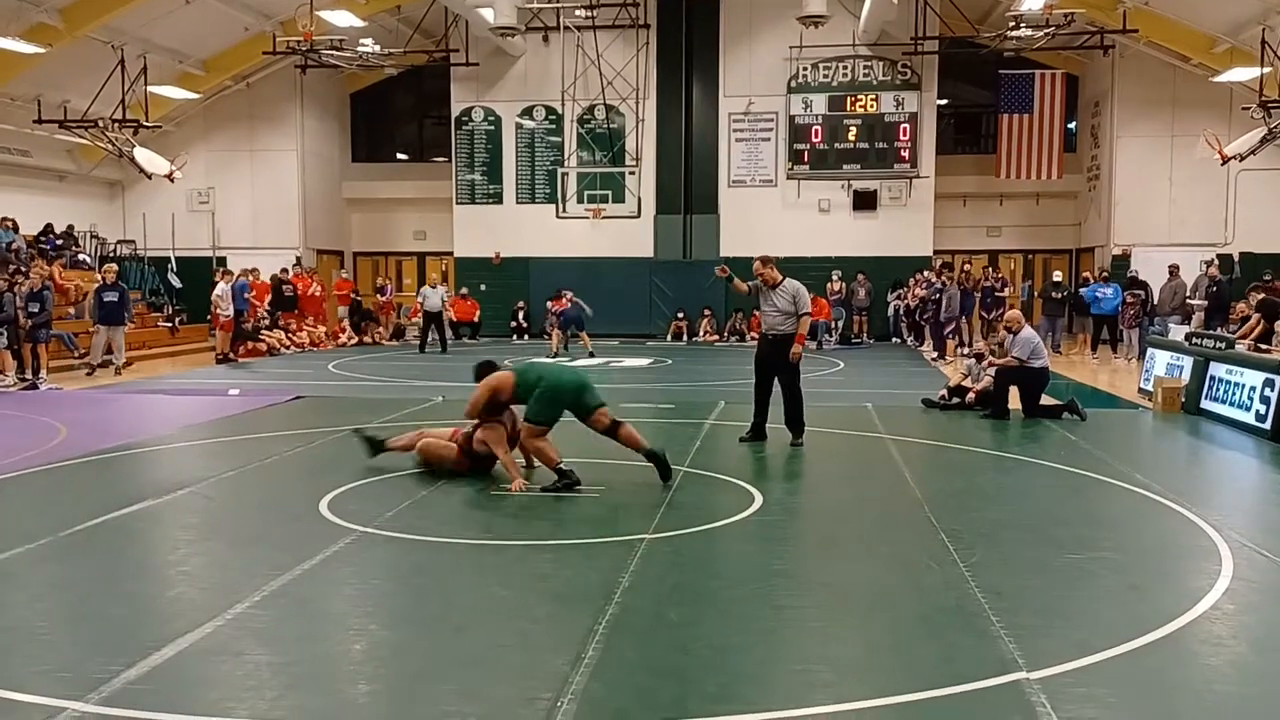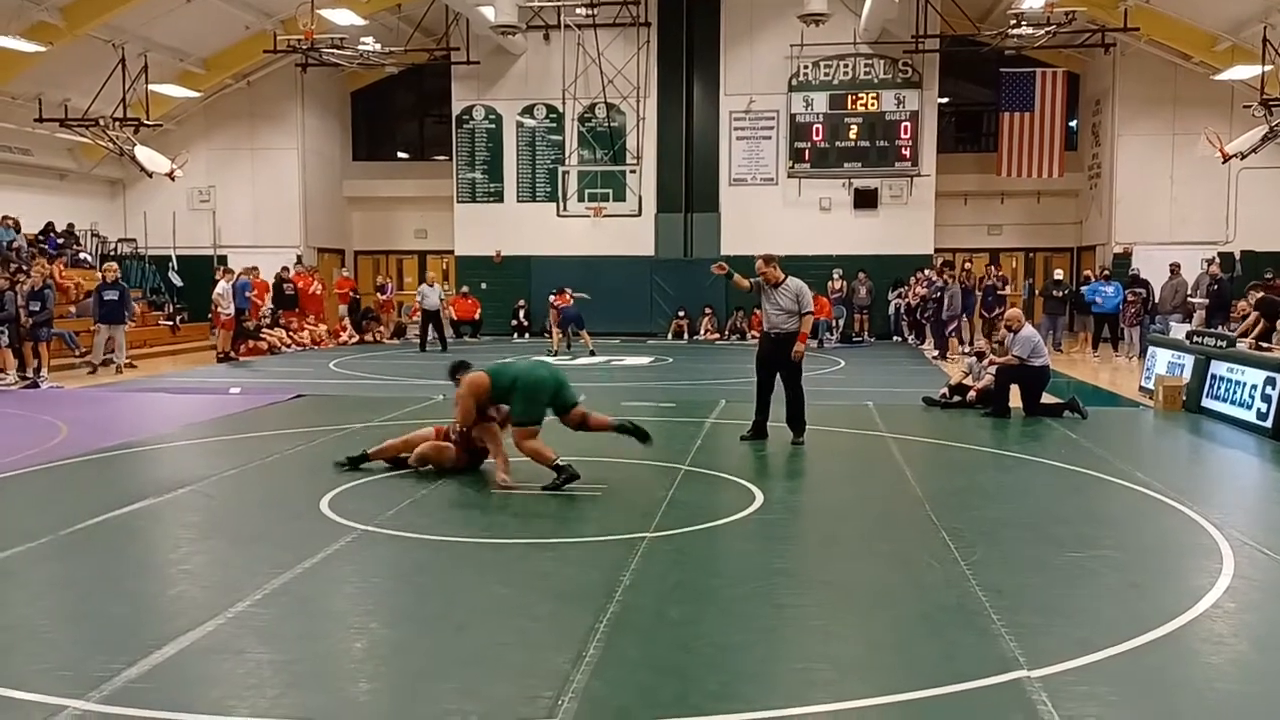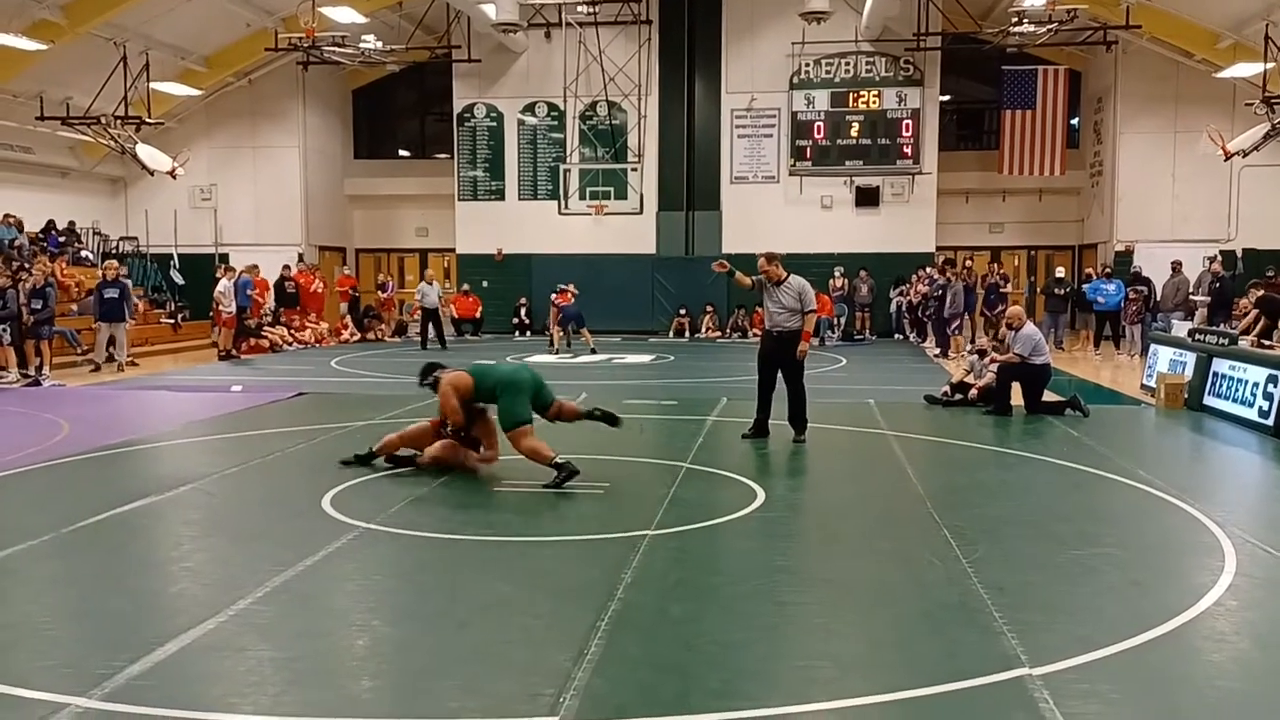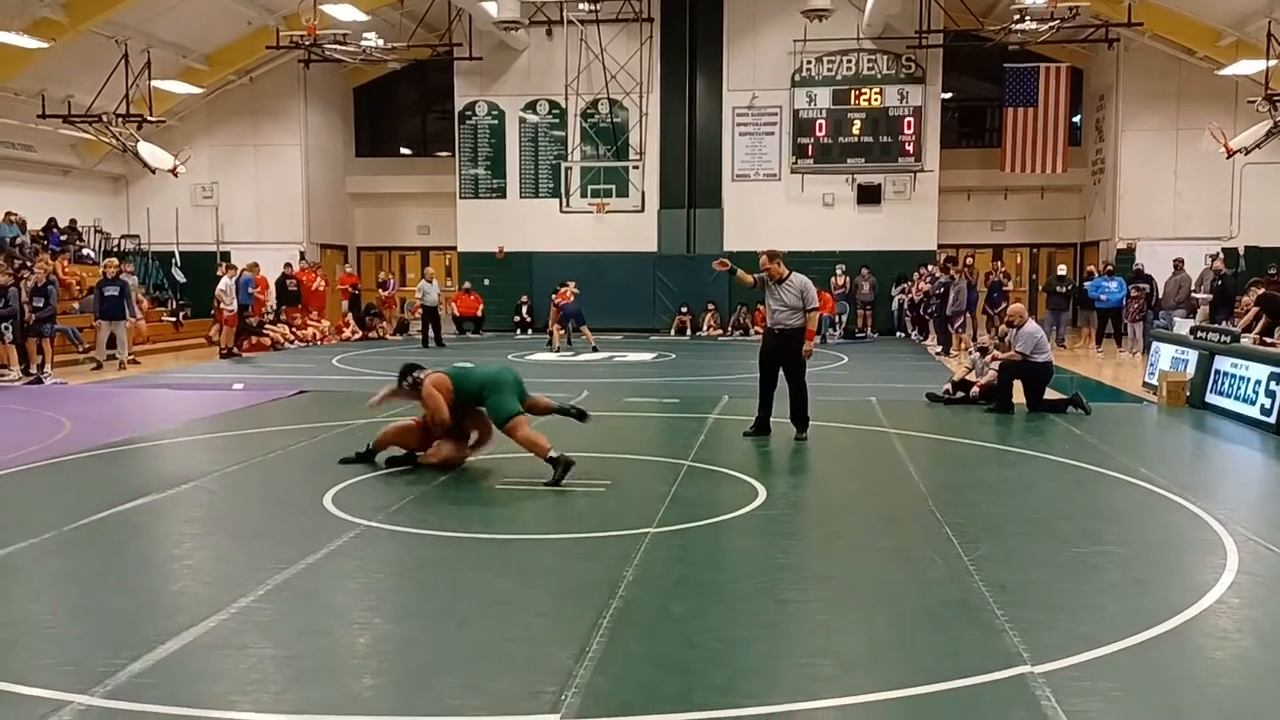
dt=0.1s
person 1, frame 1
left shoulder: (489, 382)
right shoulder: (522, 373)
left elbow: (471, 412)
left hip: (551, 387)
right hip: (574, 377)
left knee: (529, 436)
right knee: (608, 425)
left ankle: (566, 476)
right ankle: (650, 452)
person 1, frame 2
left shoulder: (467, 383)
right shoulder: (491, 374)
left elbow: (466, 422)
left hip: (531, 384)
right hip: (548, 372)
left knee: (523, 440)
right knee: (579, 420)
left ankle: (564, 470)
right ankle: (624, 426)
person 1, frame 3
left shoulder: (446, 384)
right shoulder: (461, 375)
left elbow: (457, 421)
left hip: (510, 384)
right hip: (524, 372)
left knee: (522, 439)
right knee: (555, 410)
left ankle: (563, 467)
right ankle: (592, 413)
person 1, frame 4
left shoulder: (428, 386)
right shoulder: (437, 376)
left elbow: (444, 420)
left hip: (495, 386)
right hip: (503, 374)
left knee: (519, 431)
right knee: (527, 403)
left ankle: (559, 461)
right ankle: (566, 409)
person 2, frame 1
left shoulder: (795, 288)
right shoulder: (759, 287)
left elbow: (805, 317)
right elbow: (742, 289)
left wrist: (799, 343)
right wrist: (729, 278)
left hip: (787, 343)
right hip: (766, 342)
left knee: (791, 389)
right knee: (761, 388)
left ankle: (797, 432)
right ankle: (758, 430)
person 2, frame 2
left shoulder: (798, 286)
right shoulder: (762, 285)
left elbow: (808, 316)
right elbow: (744, 284)
left wrist: (801, 342)
right wrist: (728, 273)
left hip: (790, 341)
right hip: (768, 340)
left knee: (793, 388)
right knee: (763, 386)
left ankle: (798, 431)
right ankle: (759, 428)
person 2, frame 3
left shoulder: (800, 285)
right shoulder: (764, 283)
left elbow: (811, 314)
right elbow: (746, 282)
left wrist: (805, 341)
right wrist: (730, 271)
left hip: (792, 339)
right hip: (770, 338)
left knee: (795, 386)
right knee: (764, 384)
left ankle: (799, 429)
right ankle: (760, 426)
person 2, frame 4
left shoulder: (802, 283)
right shoulder: (766, 280)
left elbow: (813, 312)
right elbow: (747, 279)
left wrist: (809, 340)
right wrist: (731, 269)
left hip: (794, 337)
right hip: (771, 336)
left knee: (796, 384)
right knee: (766, 383)
left ankle: (801, 427)
right ankle: (762, 424)
person 3, frame 1
left shoulder: (492, 429)
right shoulder: (506, 412)
left elbow: (505, 454)
left wrist: (517, 478)
left hip: (468, 459)
right hip: (463, 439)
left knee: (423, 447)
right knee: (420, 434)
left ankle: (429, 462)
right ankle: (378, 445)
person 3, frame 2
left shoulder: (487, 426)
left wrist: (502, 473)
left hip: (462, 457)
right hip: (450, 434)
left knee: (424, 451)
right knee: (403, 442)
left ankle: (408, 463)
right ankle: (359, 458)
person 3, frame 3
left shoulder: (482, 420)
left elbow: (493, 453)
left wrist: (476, 458)
left hip: (458, 449)
right hip: (439, 430)
left knee: (436, 451)
right knee: (400, 437)
left ankle: (417, 461)
right ankle: (367, 456)
person 3, frame 4
left shoulder: (473, 414)
left elbow: (486, 433)
left wrist: (471, 449)
left hip: (448, 443)
right hip: (424, 431)
left knee: (446, 453)
right knee: (391, 431)
left ankle: (412, 459)
right ankle: (368, 454)
